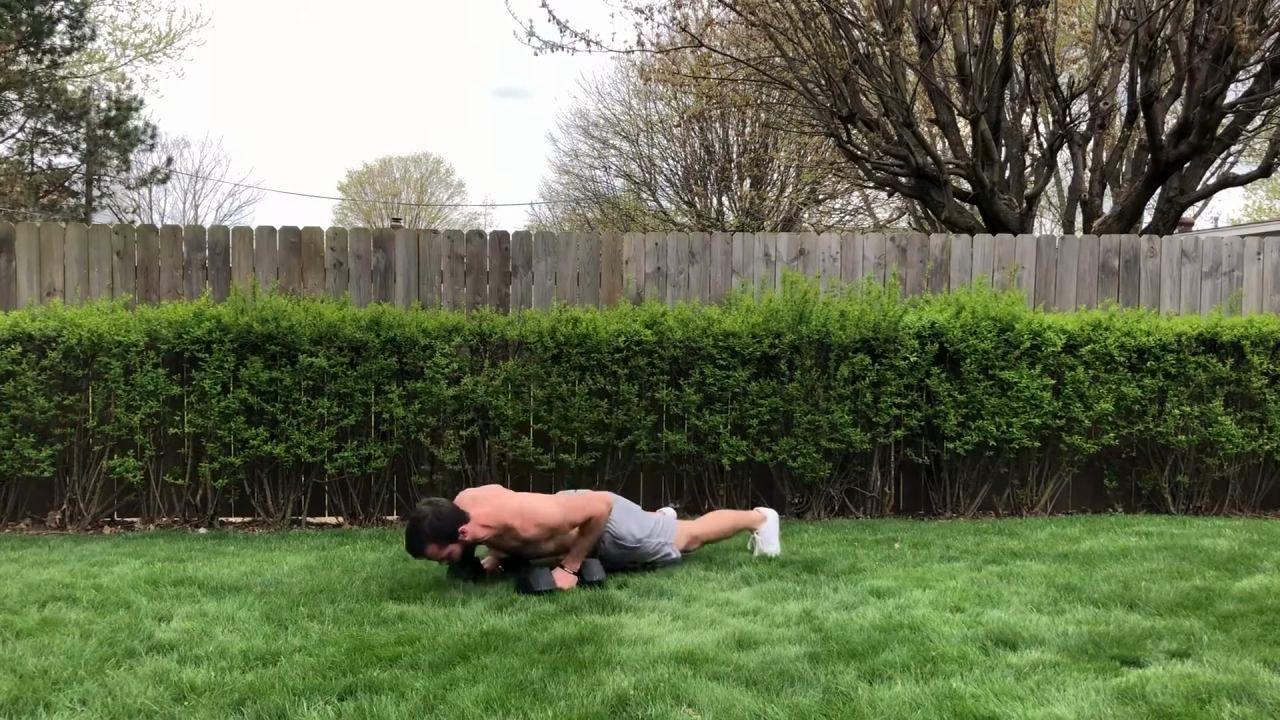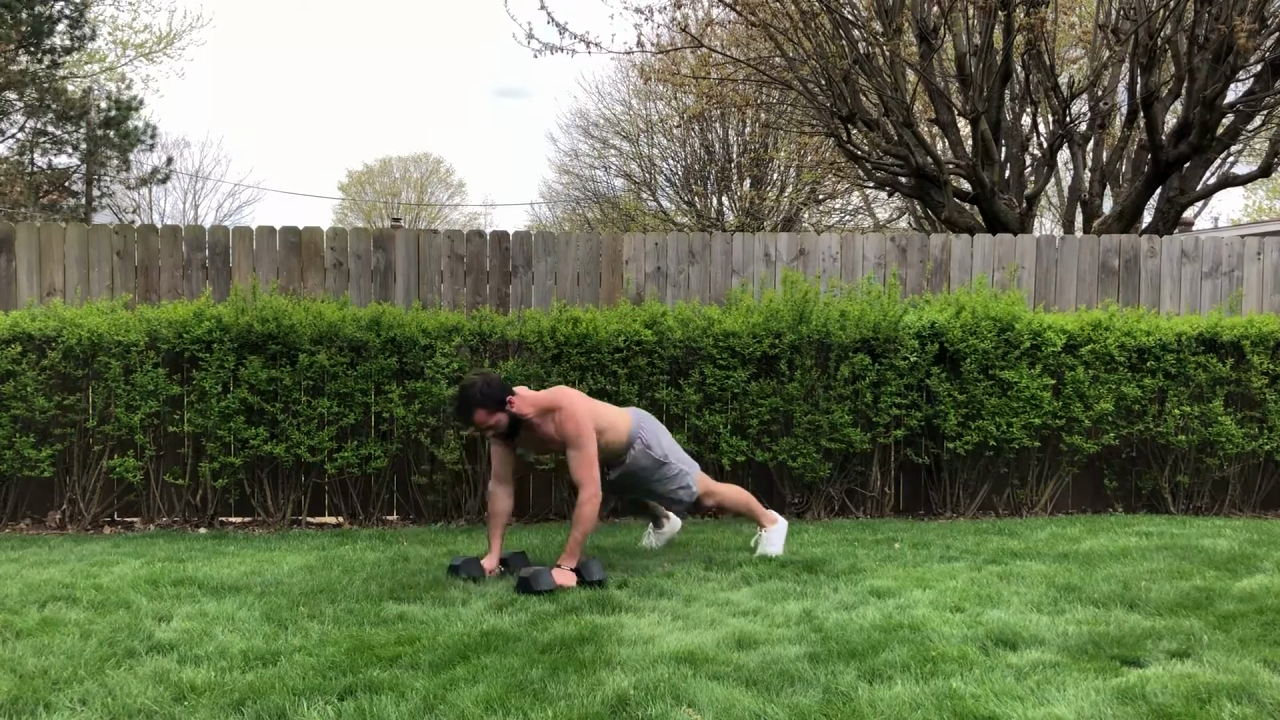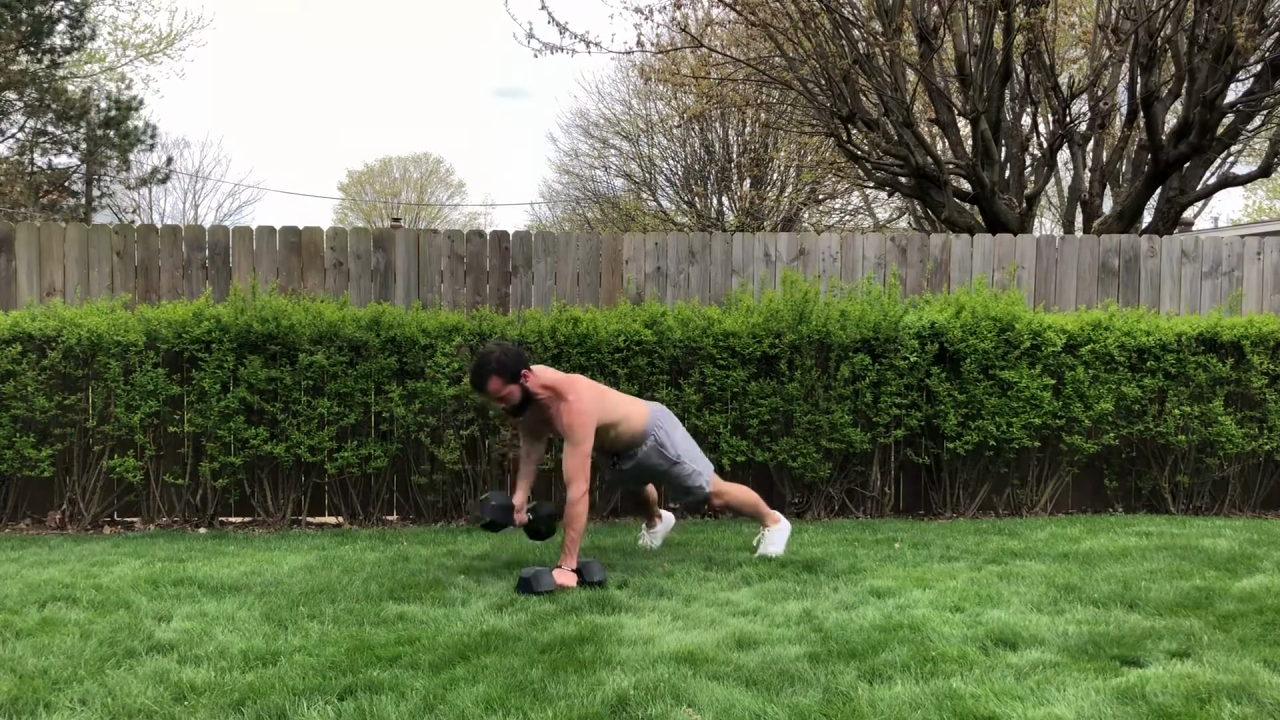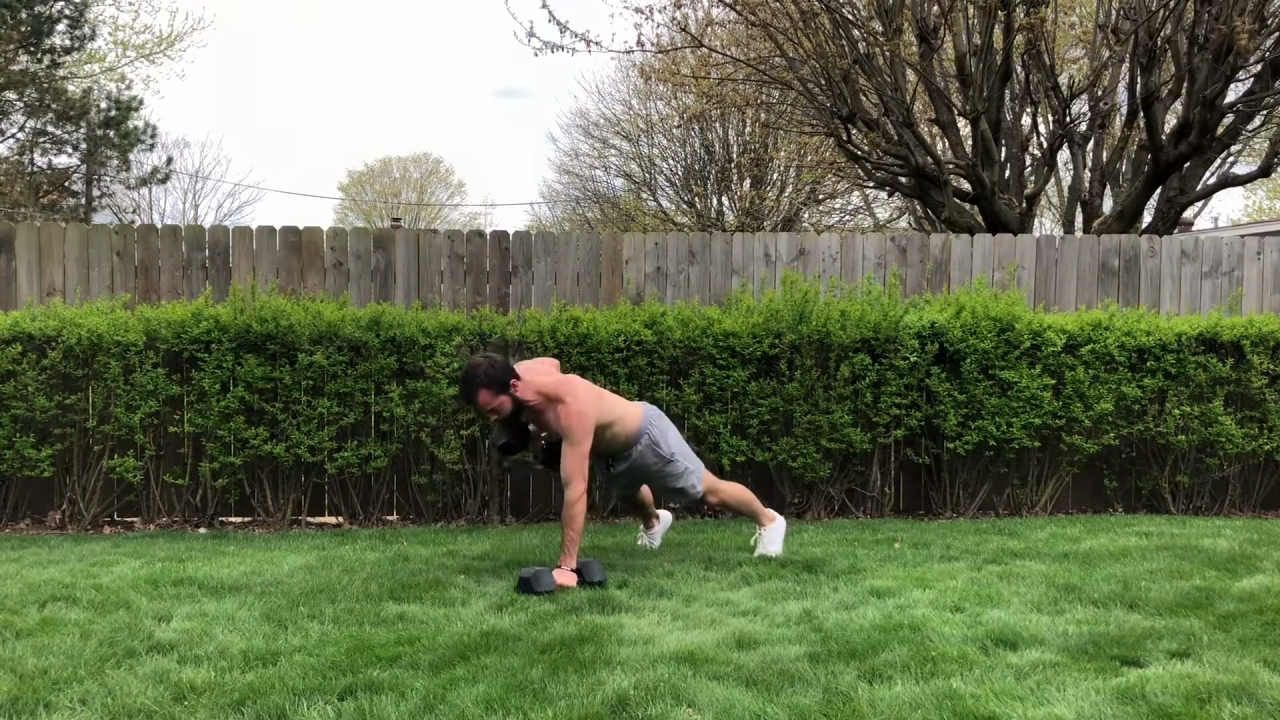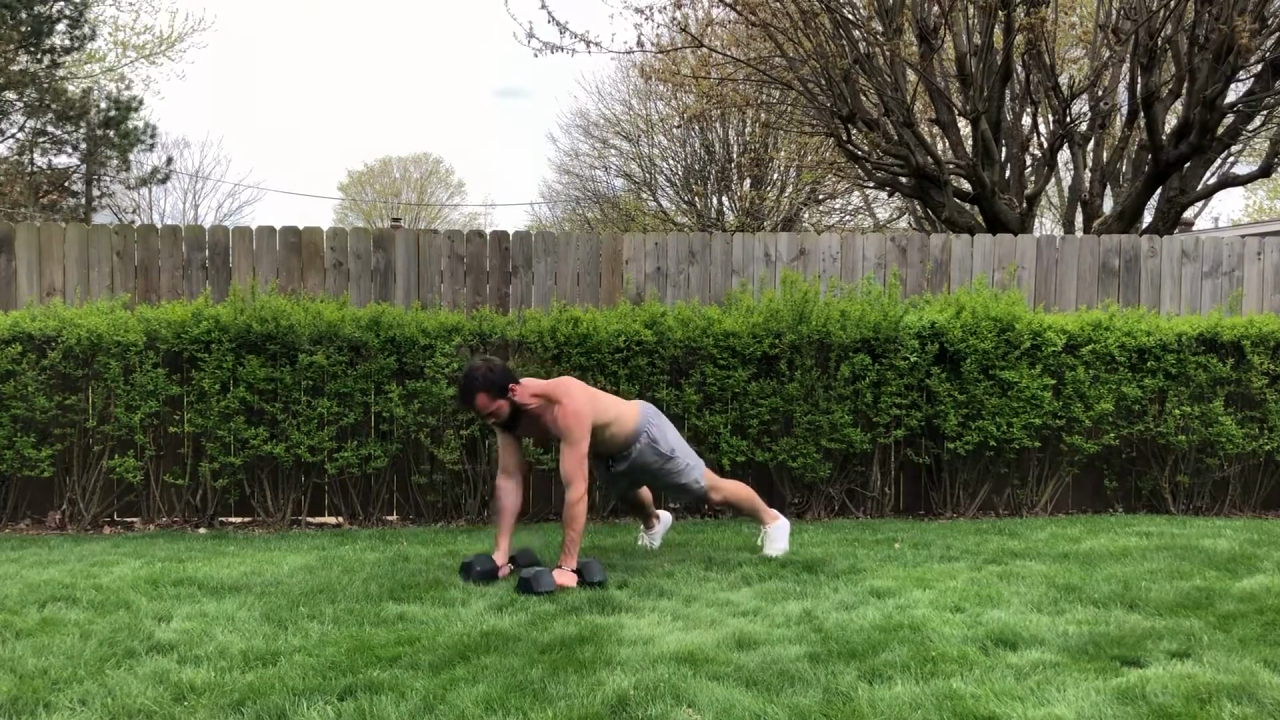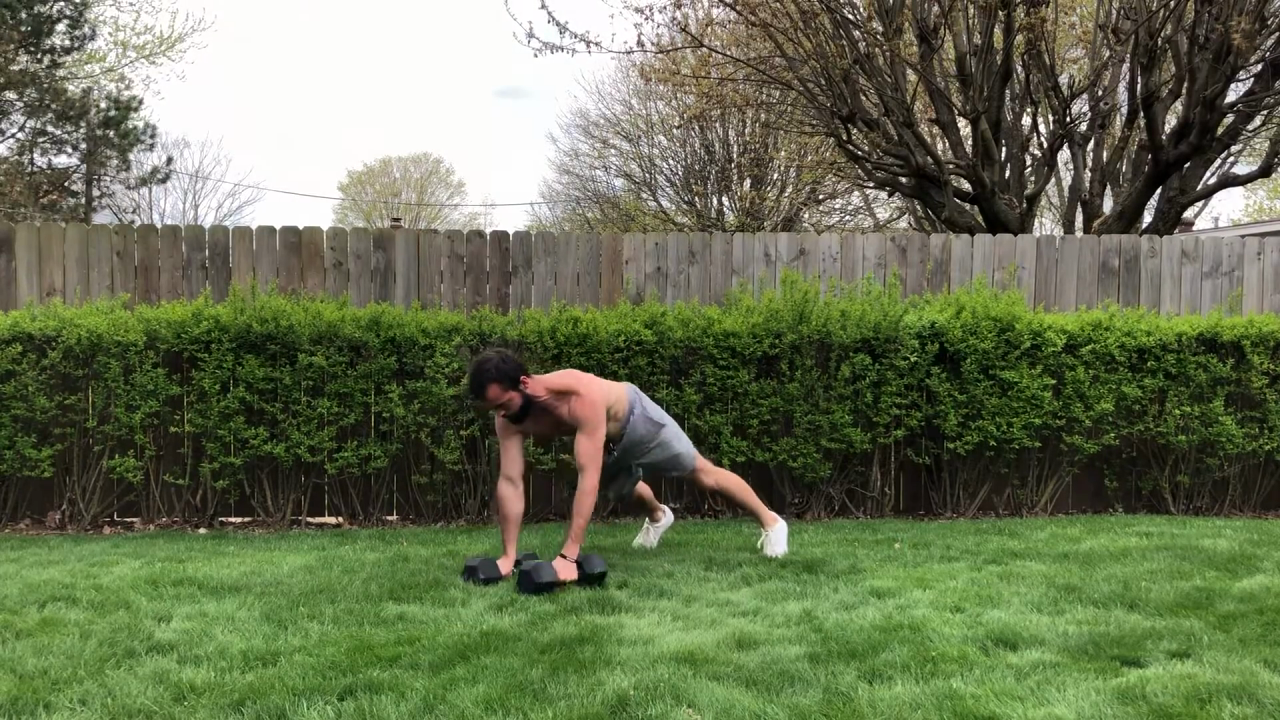
dt=0.4s
person 1, frame 1
left shoulder: (523, 524)
right shoulder: (463, 504)
left elbow: (601, 504)
left wrist: (570, 566)
right wrist: (494, 553)
left hip: (605, 525)
right hip: (573, 507)
left knee: (691, 536)
left ankle: (758, 518)
right ankle: (659, 517)
person 1, frame 2
left shoulder: (566, 412)
right shoulder: (505, 416)
left elbow: (591, 493)
right elbow: (500, 484)
left wrist: (567, 564)
right wrist: (494, 552)
left hip: (640, 439)
right hip: (608, 451)
left knee: (707, 494)
right knee: (639, 497)
left ankle: (769, 522)
right ankle: (664, 521)
person 1, frame 3
left shoulder: (574, 402)
right shoulder: (520, 394)
left elbow: (577, 490)
right elbow: (534, 439)
left wrist: (567, 566)
right wrist: (521, 494)
left hip: (654, 433)
right hip: (617, 447)
left knee: (715, 494)
right knee: (637, 489)
left ankle: (773, 522)
right ankle: (656, 521)
person 1, frame 4
left shoulder: (572, 404)
right shoulder: (519, 373)
left elbow: (575, 490)
right elbow: (552, 361)
left wrist: (566, 566)
right wrist: (535, 429)
left hip: (646, 435)
right hip: (606, 449)
left knee: (710, 491)
right knee: (631, 493)
left ankle: (768, 521)
right ankle: (653, 522)
person 1, frame 5
left shoulder: (567, 405)
right shoulder: (510, 408)
left elbow: (576, 490)
right elbow: (507, 477)
left wrist: (567, 565)
right wrist: (502, 549)
left hip: (644, 434)
right hip: (605, 452)
left knee: (711, 490)
right knee: (629, 494)
left ankle: (771, 520)
right ankle: (654, 522)
person 1, frame 6
left shoulder: (581, 396)
right shoulder: (510, 415)
left elbow: (589, 478)
right elbow: (509, 483)
left wrist: (569, 555)
right wrist: (508, 555)
left hip: (634, 417)
right hip: (598, 440)
left knee: (703, 474)
right knee: (624, 488)
left ankle: (770, 522)
right ankle: (658, 516)
